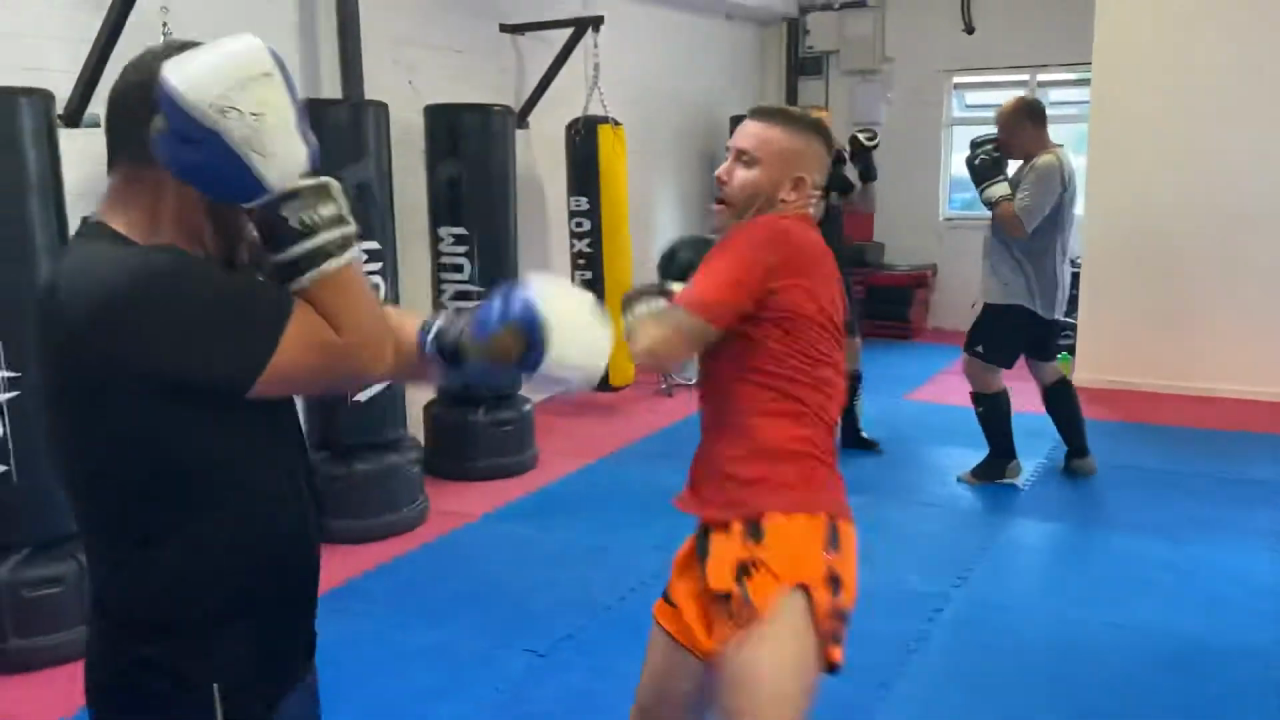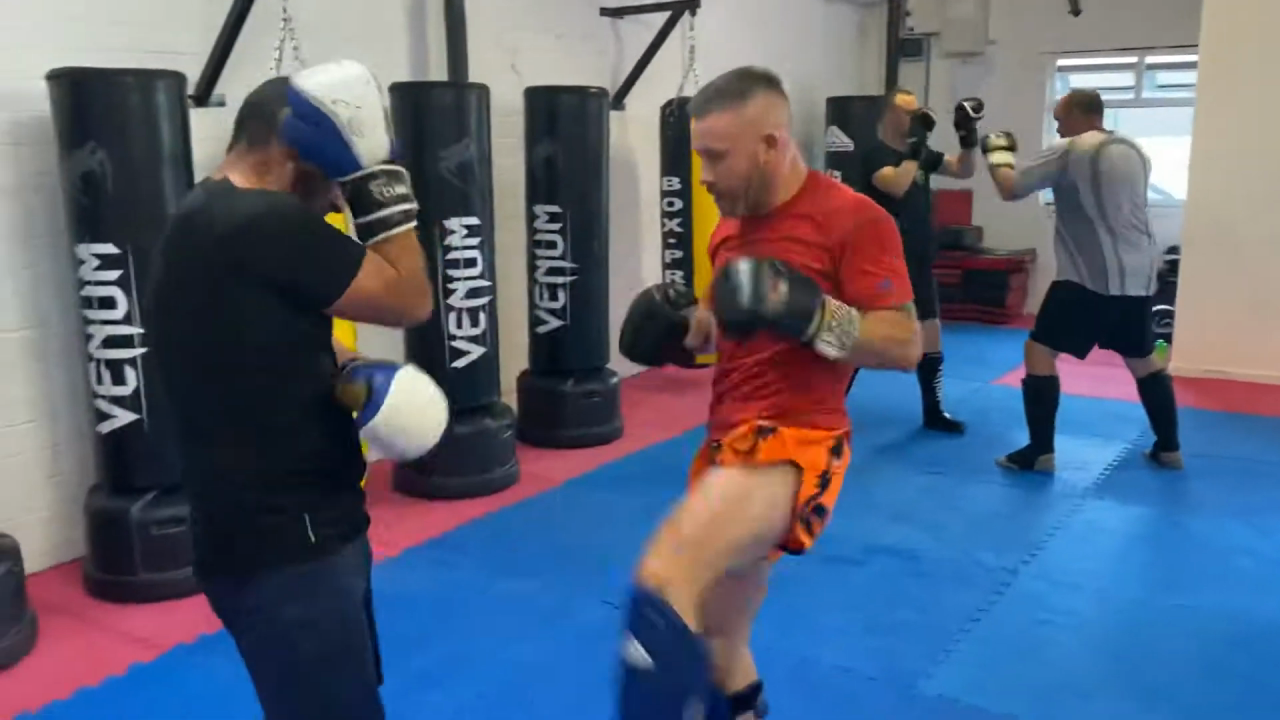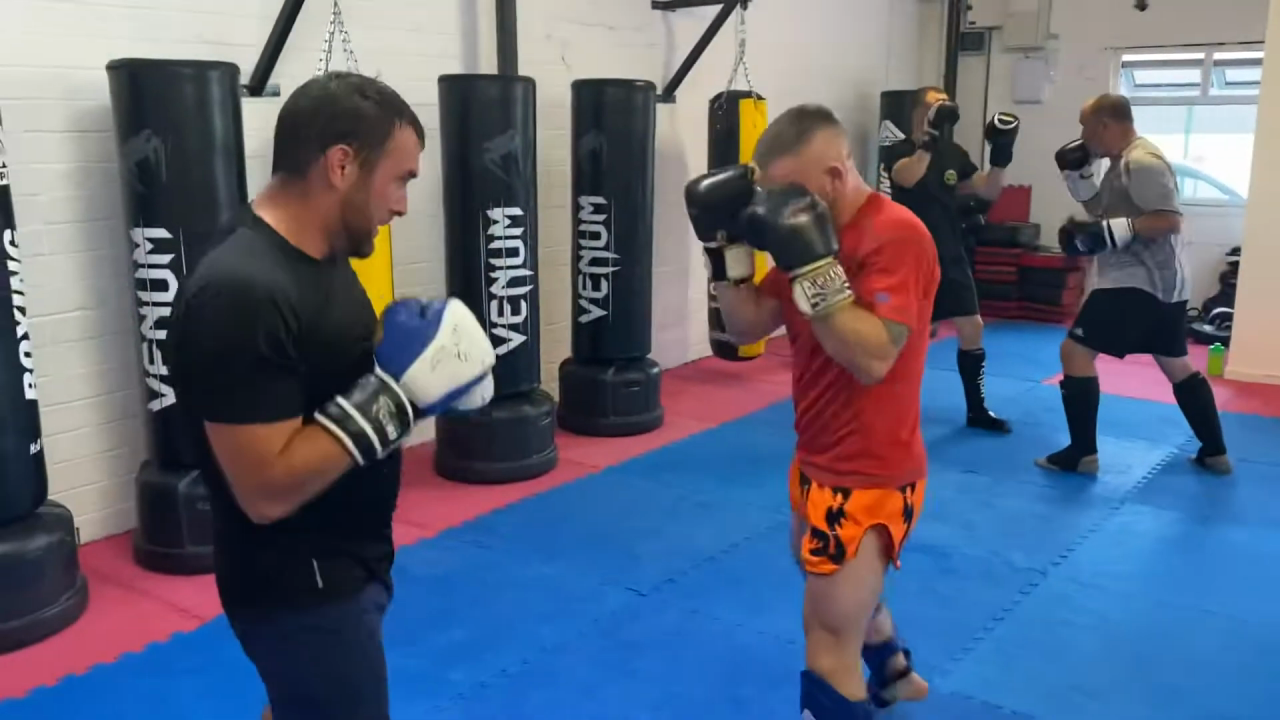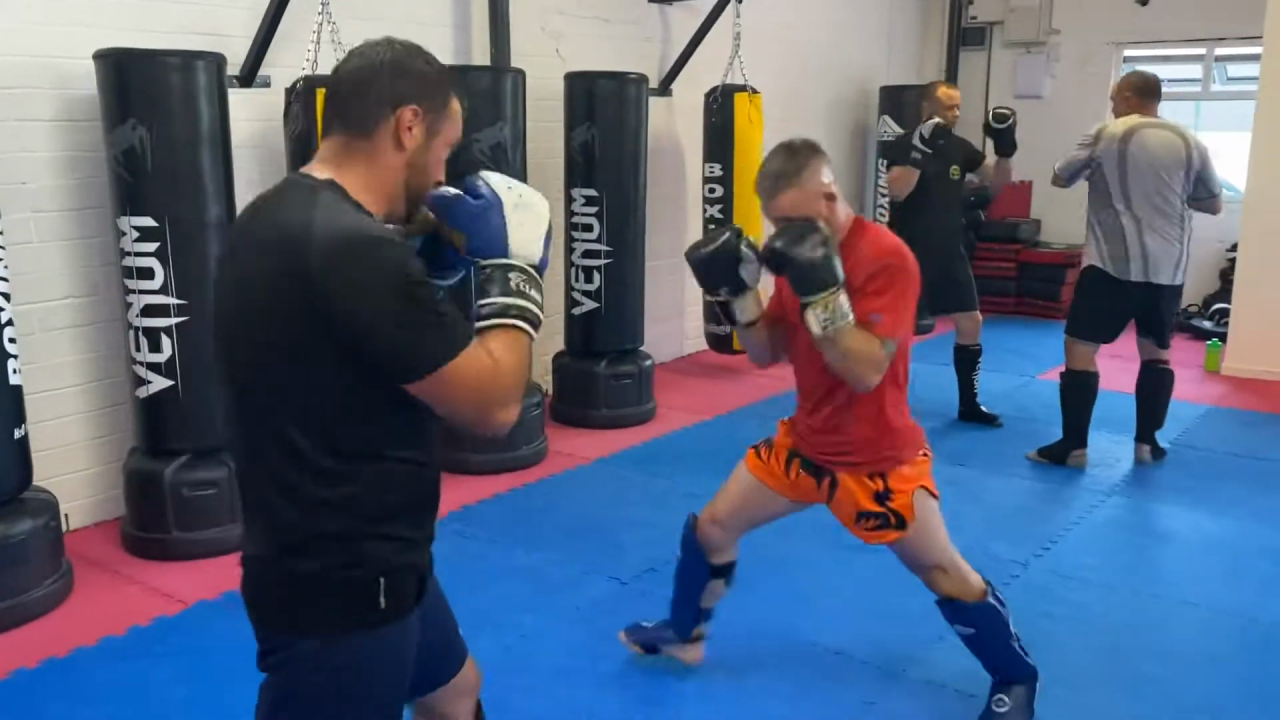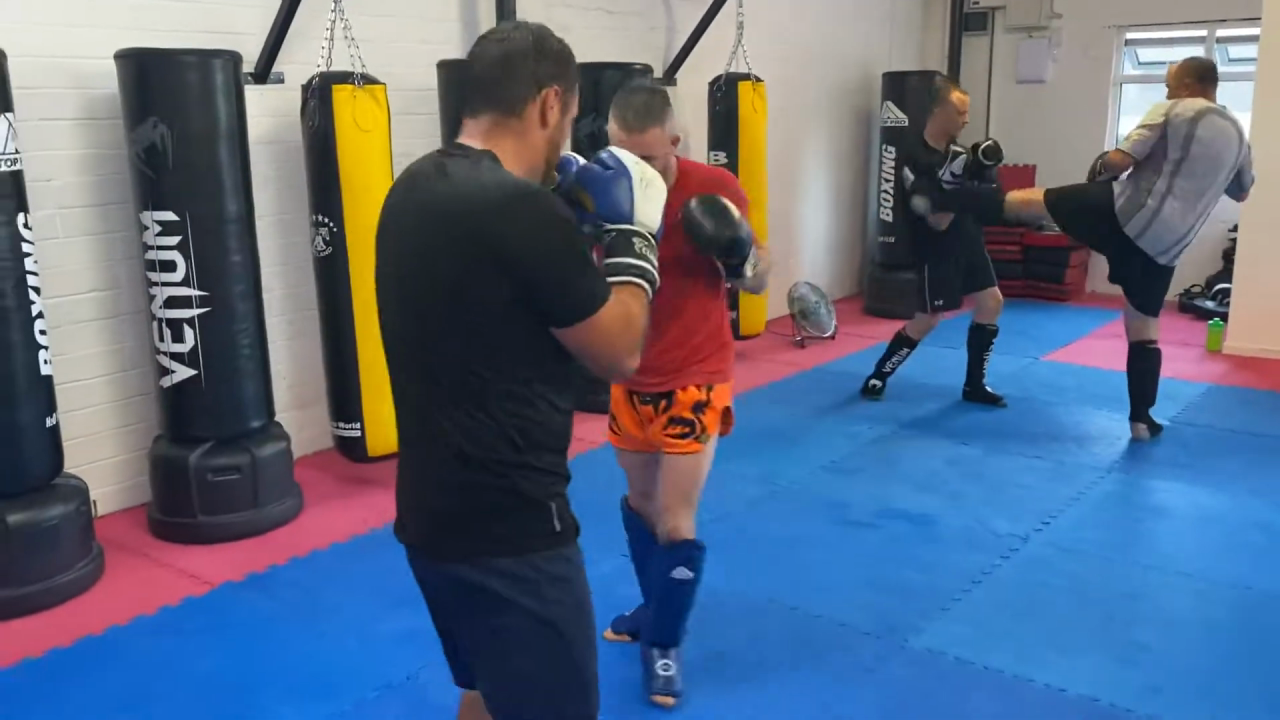
dt=0.5s
person 1, frame 1
left shoulder: (208, 267)
right shoulder: (122, 293)
left elbow: (348, 350)
right elbow: (355, 352)
left wrist: (463, 331)
right wrist: (289, 190)
person 1, frame 2
left shoulder: (213, 225)
right shoulder: (259, 222)
left elbow: (298, 349)
right elbow: (408, 298)
left wrist: (362, 381)
right wrist: (371, 165)
left hip: (278, 529)
right hip: (283, 543)
person 1, frame 3
left shoulder: (315, 254)
right shoulder: (242, 295)
right elbow: (268, 489)
left wrist: (404, 366)
right wrist: (394, 389)
left hip: (342, 556)
right hip: (300, 580)
person 1, frame 4
left shoulder: (281, 219)
right shoulder: (357, 251)
right elbow: (492, 406)
left wrist: (428, 258)
right wrist: (511, 267)
left hip: (367, 556)
right hip: (342, 580)
person 1, frame 5
left shoulder: (415, 192)
right shoulder: (524, 207)
right elbow: (619, 350)
right wrist: (627, 228)
left hip: (437, 507)
right hip: (505, 523)
person 2, frame 1
left shoulder: (773, 239)
right shoulder: (790, 250)
left elbow: (654, 342)
left wrist: (658, 305)
right wrist: (680, 297)
left hip: (779, 530)
right hip: (729, 528)
person 2, frame 2
left shoulder: (853, 221)
right shoulder: (730, 227)
left elbow: (903, 346)
left wrist: (809, 318)
right wrist: (687, 324)
left hip: (791, 448)
right hip: (732, 447)
left knee: (664, 579)
right knee: (713, 643)
person 2, frame 3
left shoulder: (896, 236)
right shoulder: (808, 234)
left elbow: (869, 358)
right elbow: (745, 327)
left wrist: (809, 265)
right wrist: (725, 241)
left hip: (869, 476)
right hip: (824, 462)
left knee: (827, 656)
right knee: (844, 588)
person 2, frame 4
left shoulder: (887, 260)
right shoulder: (793, 255)
left elbow: (866, 373)
right elbow: (764, 352)
left wrist: (823, 289)
right wrist: (734, 289)
left hip: (877, 456)
right hip: (807, 439)
left knee: (946, 577)
right knee: (710, 528)
right ankle: (683, 635)
person 2, frame 5
left shoulder: (711, 190)
left elbow: (763, 277)
left wrist: (736, 247)
left hip: (695, 380)
right hip: (633, 379)
left knee: (674, 518)
right knee: (642, 503)
left ankle: (664, 648)
right ankle: (659, 607)
person 3, frame 1
left shoulder: (1046, 167)
right shoulder: (1048, 162)
left elbow: (1013, 227)
right elbow: (1022, 211)
left wrist: (990, 183)
right wrist: (996, 175)
left hip: (1019, 295)
right hip: (1045, 293)
left knee: (979, 372)
right knee: (1046, 370)
left ankle: (1003, 461)
right ankle: (1080, 454)
person 3, frame 2
left shoulder: (1070, 151)
right shoulder: (1134, 152)
left elbow: (1010, 188)
left wrist: (996, 148)
left hip: (1089, 279)
right hip: (1138, 277)
left knee: (1039, 353)
right knee: (1142, 361)
left ankle: (1040, 450)
right ankle: (1169, 447)
person 3, frame 3
left shoulder: (1140, 162)
right shoulder: (1123, 161)
left elbow: (1168, 220)
right elbow: (1106, 211)
left wrist: (1106, 231)
right wrist: (1076, 175)
left hip: (1137, 283)
right hip: (1166, 282)
left knee: (1075, 352)
right knee: (1177, 365)
left ankle: (1083, 452)
right ankle: (1216, 451)
person 3, frame 4
left shoulder: (1105, 135)
right shoulder: (1191, 143)
left elbow: (1060, 178)
right elbow: (1213, 205)
left wrist: (1095, 167)
left hip: (1112, 265)
right hip: (1167, 269)
left knee: (1080, 348)
right knee: (1155, 354)
left ankle: (1073, 445)
right ankle: (1146, 441)
person 3, frame 5
left shoulder: (1173, 112)
right shoulder: (1239, 137)
left elbow: (1119, 160)
right elbow: (1241, 192)
left wrist: (1102, 167)
left hip: (1127, 216)
right hip: (1163, 246)
left knee: (1025, 200)
right knee: (1143, 330)
left ankle: (945, 202)
right ankle: (1141, 419)
person 4, frame 1
left shoulder: (831, 171)
left elbow: (864, 205)
left wrist: (866, 168)
right wrist: (829, 177)
left hip: (836, 276)
left knee: (850, 349)
left ankle: (852, 431)
person 4, frame 2
left shoulder: (921, 153)
right shoulder: (875, 155)
left elbow: (964, 171)
right elbow: (897, 187)
left wrist: (968, 136)
right wrist: (916, 145)
left hip: (916, 262)
left knee: (931, 333)
left ankle: (933, 412)
person 4, frame 3
left shoulder: (955, 153)
right shoulder: (901, 151)
left elbow: (988, 192)
right elbow: (907, 179)
left wrist: (1001, 154)
right wrist: (930, 136)
left hip: (950, 257)
left knee: (972, 328)
left ankle: (977, 410)
person 4, frame 4
left shoulder: (960, 148)
right shoulder: (904, 145)
left elbow: (998, 181)
right elbow: (897, 191)
left wrist: (1004, 144)
right wrist: (920, 149)
left hip: (949, 253)
right hip: (909, 253)
left knee: (970, 324)
left ankle: (969, 405)
person 4, frame 5
left shoulder: (952, 145)
right shoulder: (920, 161)
right elbow: (939, 222)
left wrist: (979, 168)
right wrist: (949, 182)
left hip: (966, 240)
right hip: (937, 250)
left knee: (991, 303)
right knee: (927, 320)
left ankle: (974, 384)
right ankle: (878, 376)
